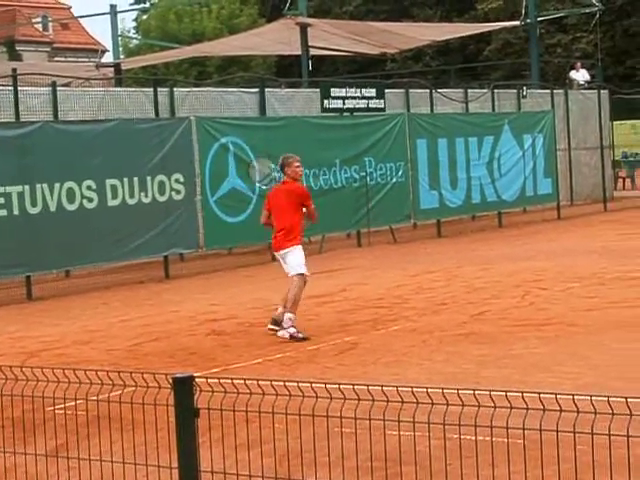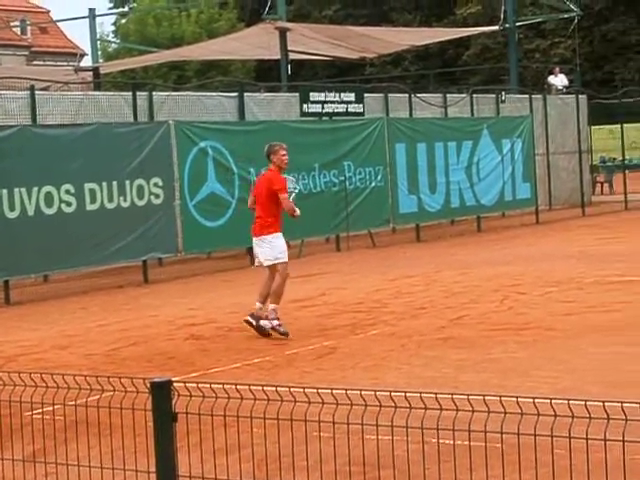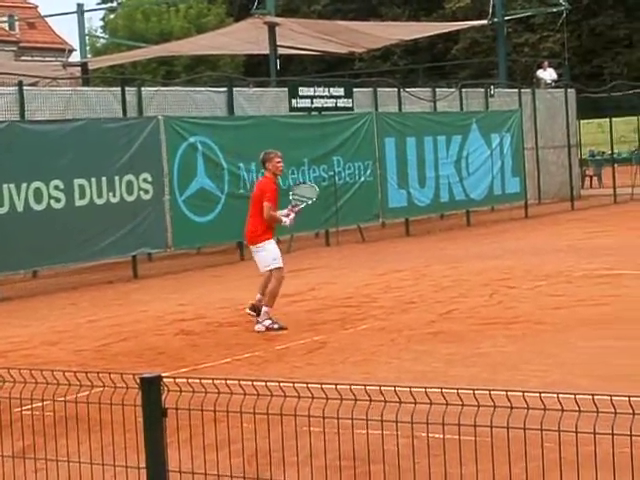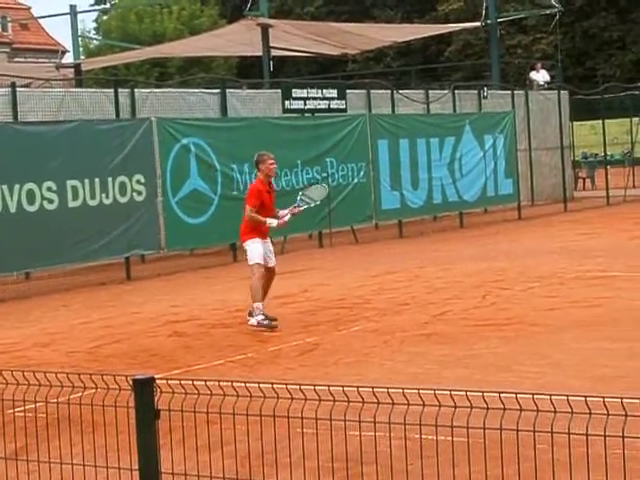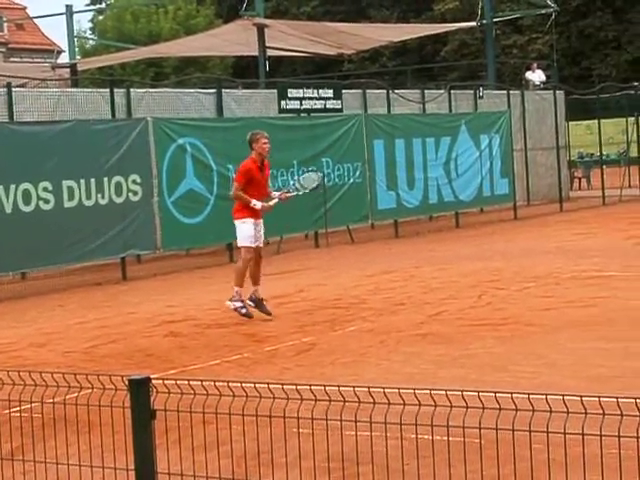
dt=0.2s
person 1, frame 1
left shoulder: (272, 192)
right shoulder: (300, 189)
left elbow: (264, 220)
right elbow: (313, 216)
left hip: (279, 243)
right hip: (291, 244)
left knee: (301, 280)
right knee: (297, 281)
left ankle: (278, 318)
right ankle: (289, 327)
person 1, frame 2
left shoulder: (261, 178)
right shoulder: (278, 179)
left elbow: (251, 204)
right elbow: (287, 207)
right wrist: (296, 211)
left hip: (259, 232)
right hip: (270, 232)
left knee: (273, 273)
right knee: (282, 272)
left ankle: (257, 315)
right ankle: (272, 317)
person 1, frame 3
left shoulder: (266, 184)
right shoulder: (269, 185)
right elbow: (267, 214)
left wrist: (284, 212)
right wrist: (286, 220)
left hip: (258, 236)
right hip: (261, 237)
left knee: (273, 271)
right knee: (278, 275)
left ankle: (257, 305)
right ankle: (264, 319)
person 1, frame 4
left shoulder: (270, 187)
right shoulder: (256, 188)
right elbow: (249, 216)
left wrist: (286, 213)
right wrist: (273, 223)
left hip: (263, 236)
right hip: (252, 236)
left knee: (270, 272)
right knee: (258, 272)
left ankle: (257, 310)
right ankle: (256, 315)
person 1, frame 5
left shoulder: (265, 165)
right shoulder: (247, 167)
right elbow: (235, 193)
left wrist: (277, 195)
right wrist: (256, 204)
left hip: (257, 216)
right hip: (244, 215)
left knee: (258, 255)
right knee: (247, 255)
left ankle: (255, 297)
right ankle: (237, 298)
